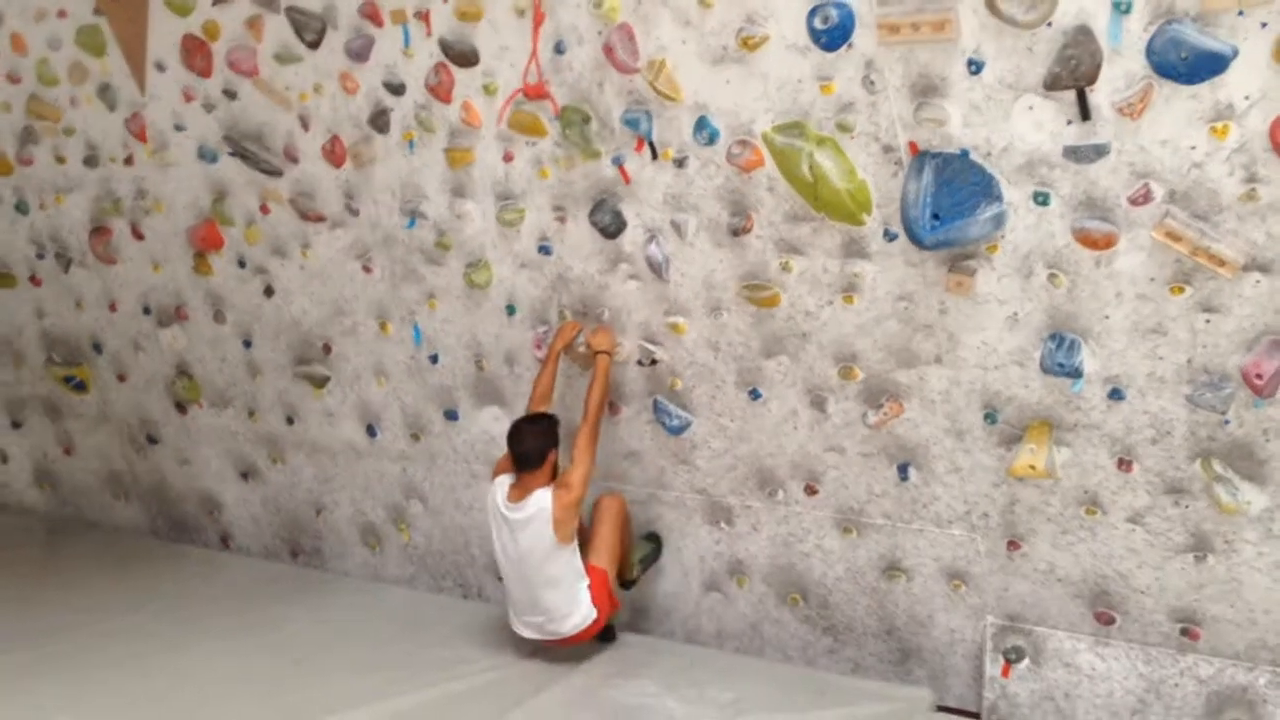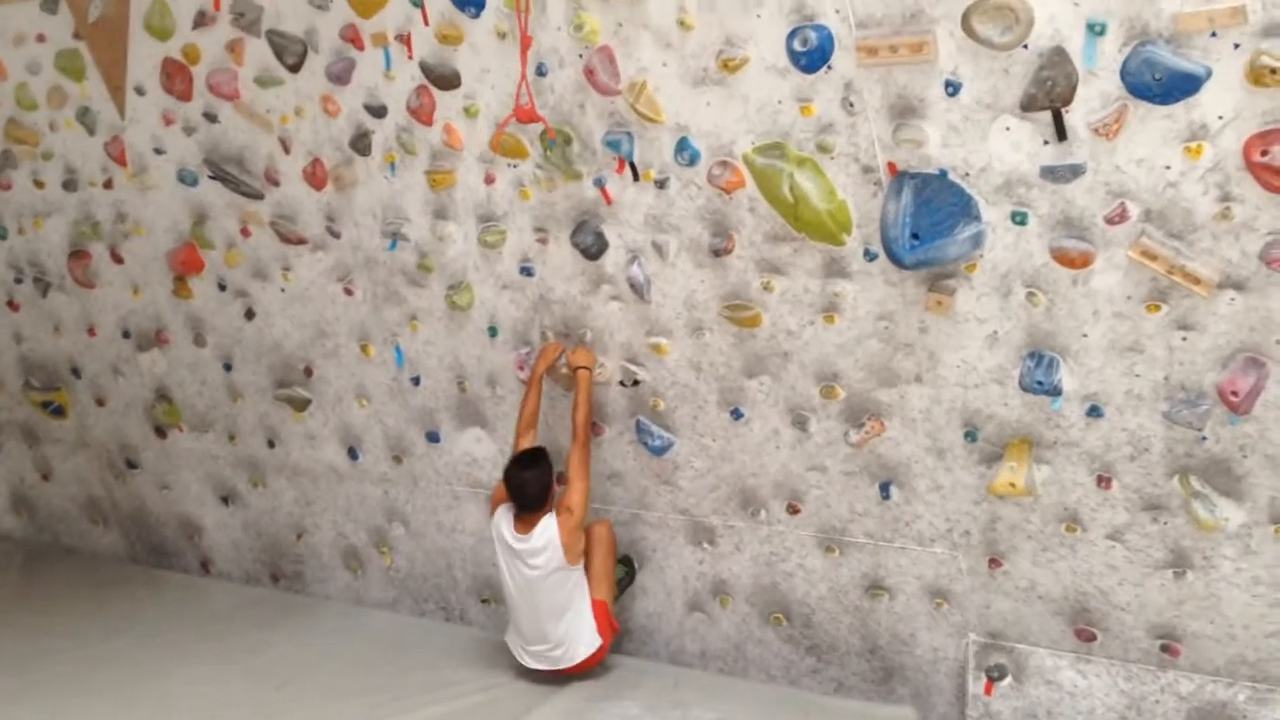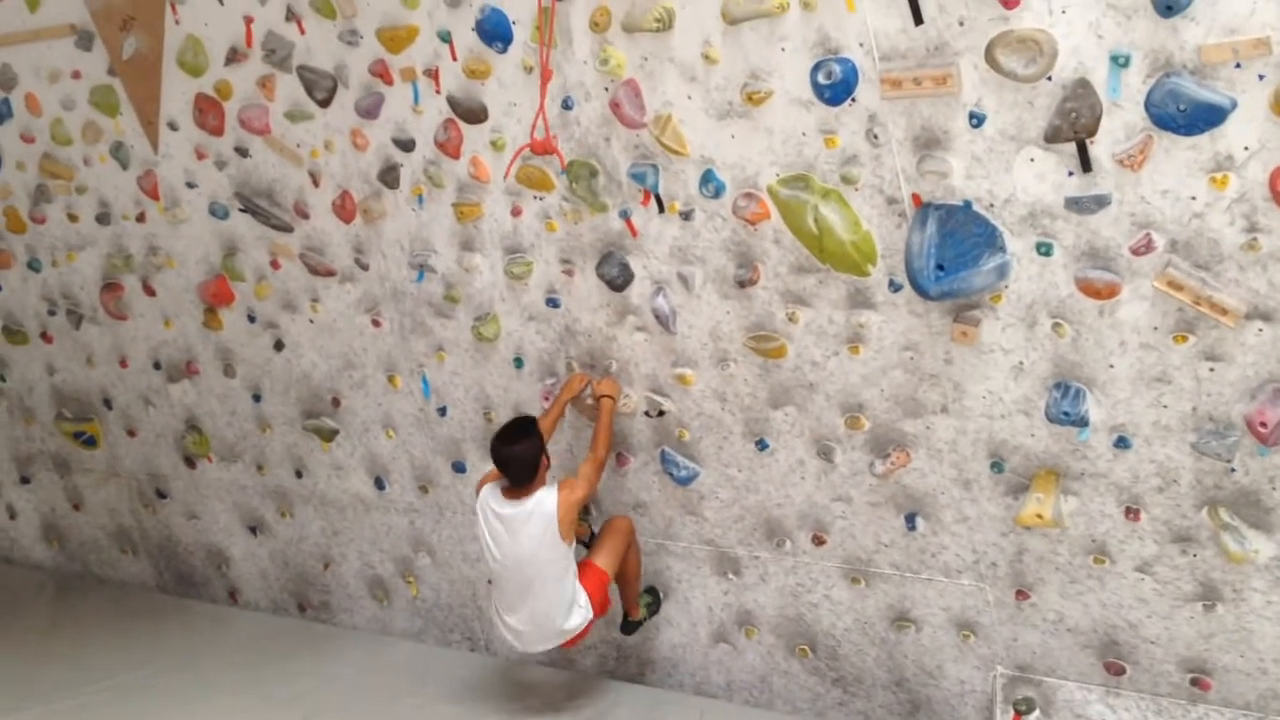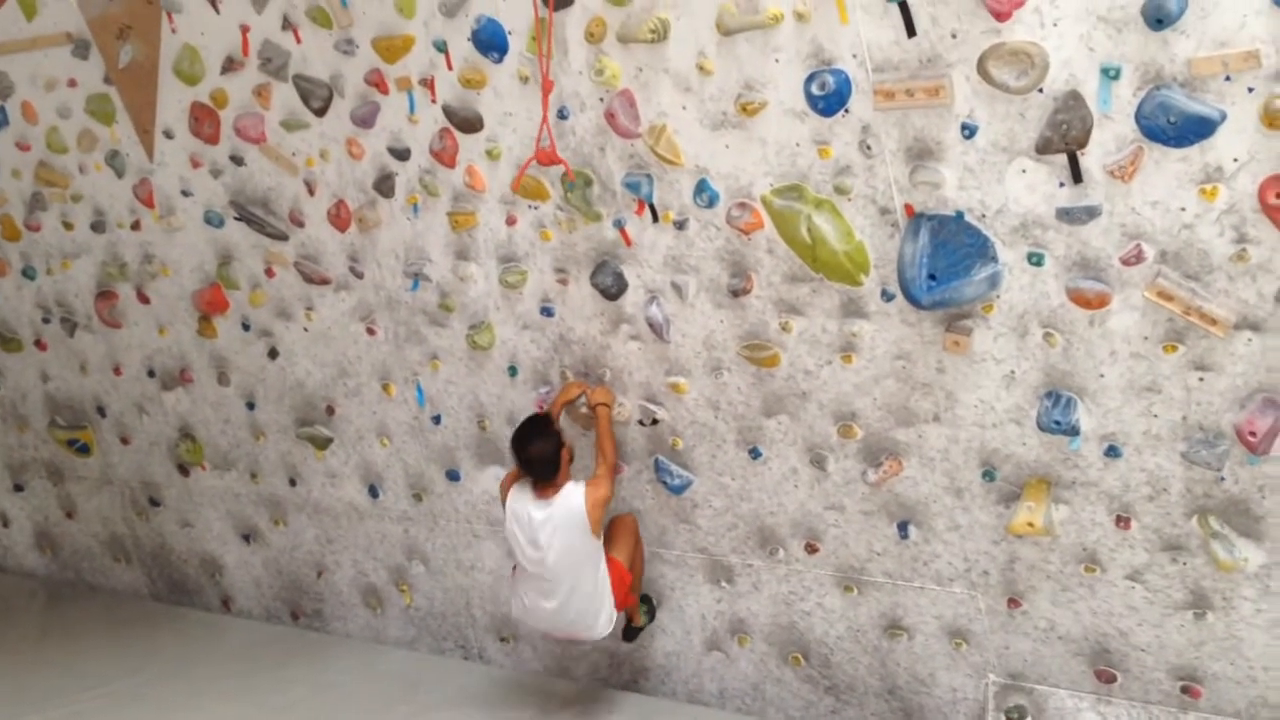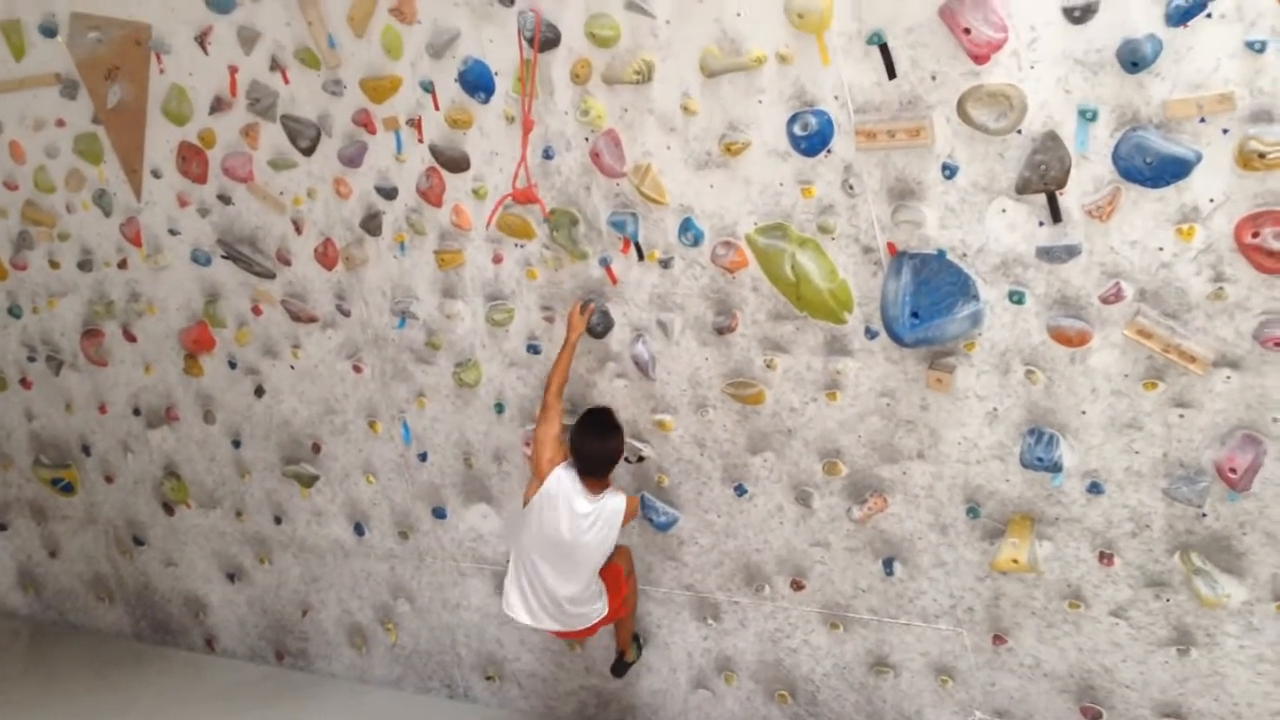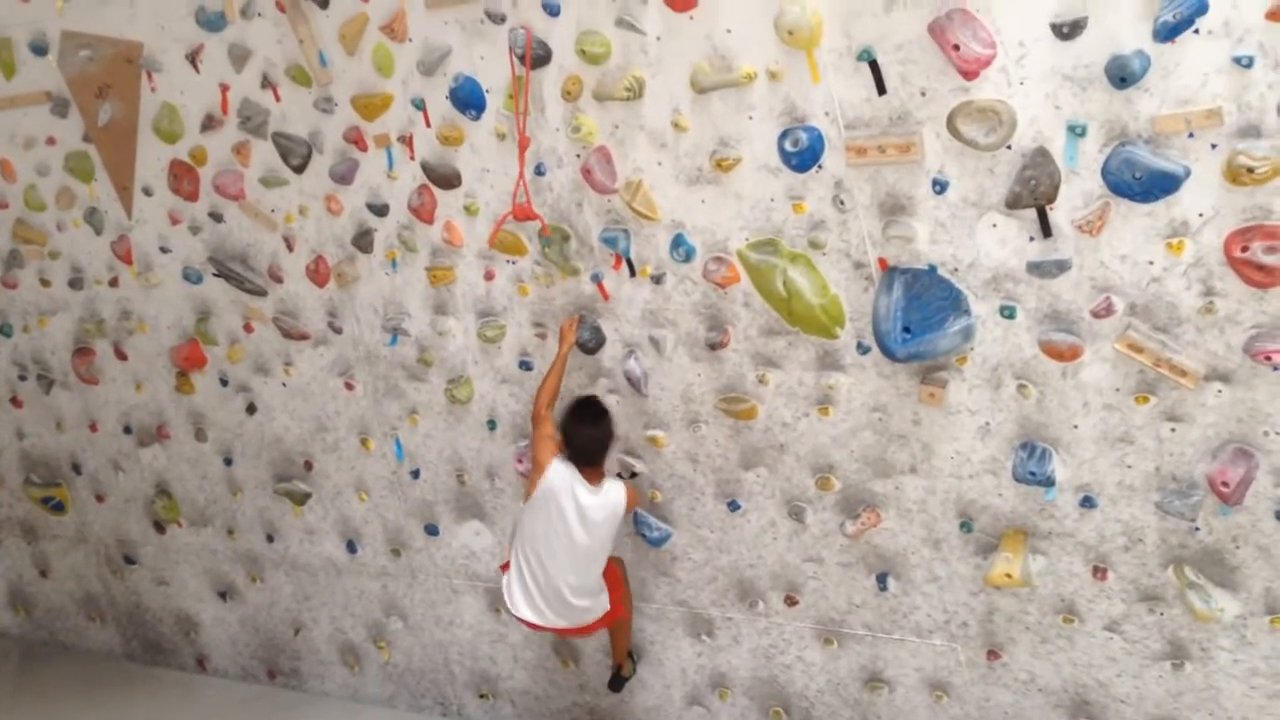
dt=0.7s
person 1, frame 1
left shoulder: (499, 484)
right shoulder: (561, 501)
left elbow: (535, 412)
right elbow: (590, 423)
left wrist: (556, 349)
right wrist: (603, 355)
left hip: (528, 626)
right hip: (577, 626)
right knee: (610, 503)
right ankle: (628, 570)
person 1, frame 2
left shoulder: (499, 516)
right shoulder: (565, 526)
left elbow: (524, 438)
right elbow: (580, 441)
left wrist: (539, 370)
right wrist: (583, 372)
left hip: (527, 657)
right hip: (583, 656)
right knee: (599, 529)
right ankle: (610, 588)
person 1, frame 3
left shoulder: (486, 491)
right shoulder: (564, 501)
left elbow: (522, 446)
right elbow: (598, 456)
left wrist: (564, 397)
right wrist: (607, 400)
left hip: (511, 630)
right hip: (566, 629)
right knee: (621, 526)
right ankle: (634, 613)
person 1, frame 4
left shoulder: (511, 491)
right shoulder: (590, 497)
left elbow: (534, 436)
right elbow: (609, 463)
left wrist: (558, 403)
right wrist: (602, 407)
left hip: (532, 615)
right hip: (591, 621)
right knee: (626, 524)
right ankle: (635, 618)
person 1, frame 5
left shoulder: (547, 473)
right shoulder: (625, 507)
left elbow: (551, 397)
left wrist: (573, 335)
left hip: (523, 606)
right hip: (580, 620)
right knee: (623, 557)
right ankle: (626, 653)
person 1, frame 6
left shoulder: (546, 470)
right shoulder: (624, 496)
left elbow: (540, 412)
left wrist: (564, 348)
left hip: (524, 606)
right hip: (583, 617)
right knee: (615, 571)
right ankle: (621, 667)
